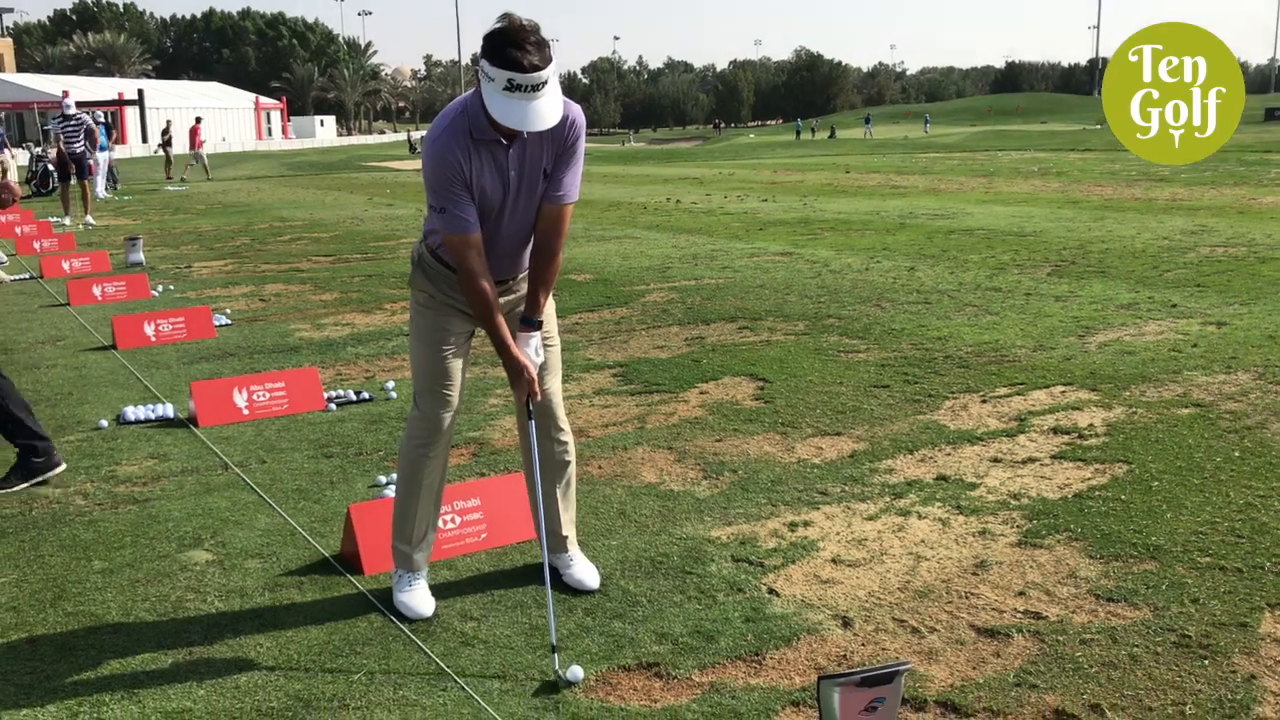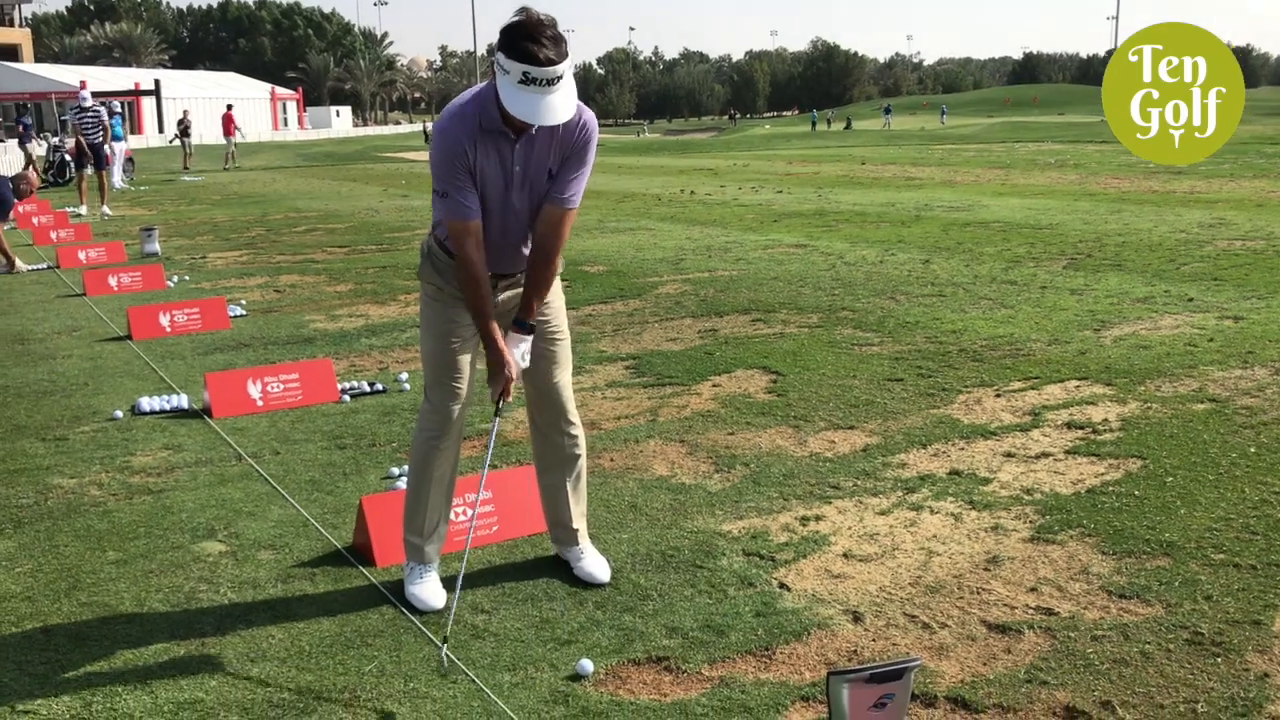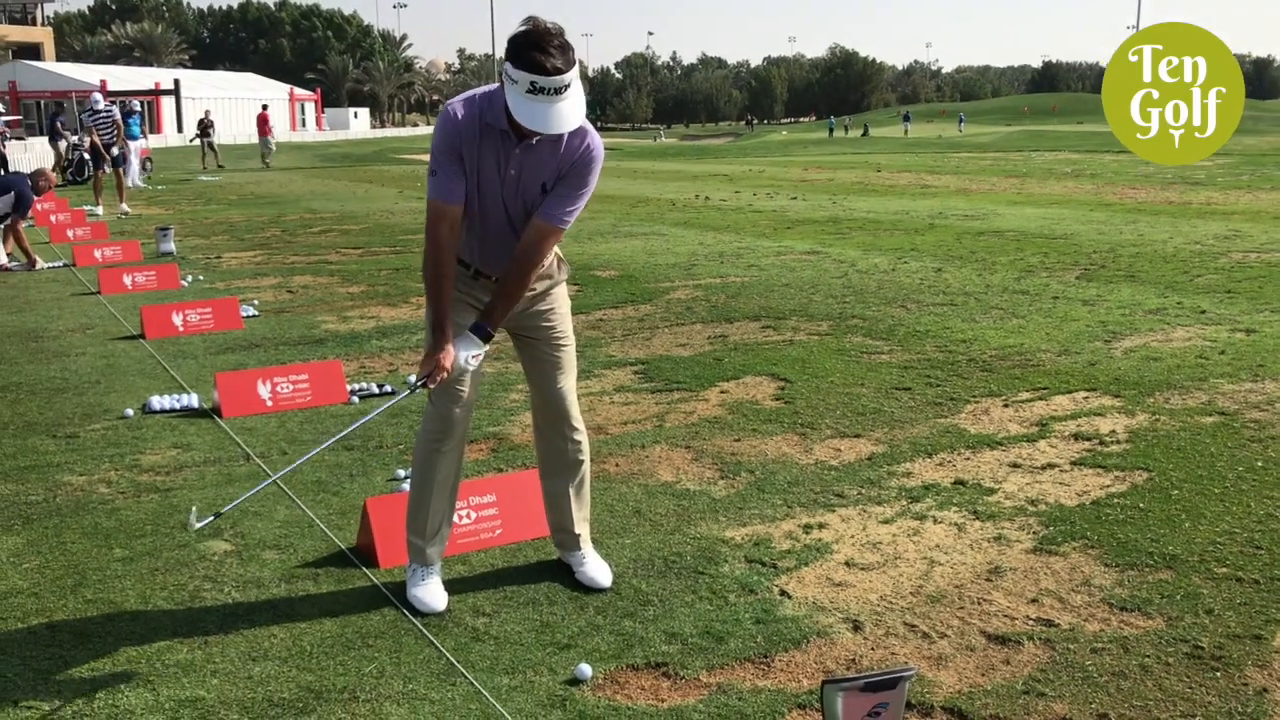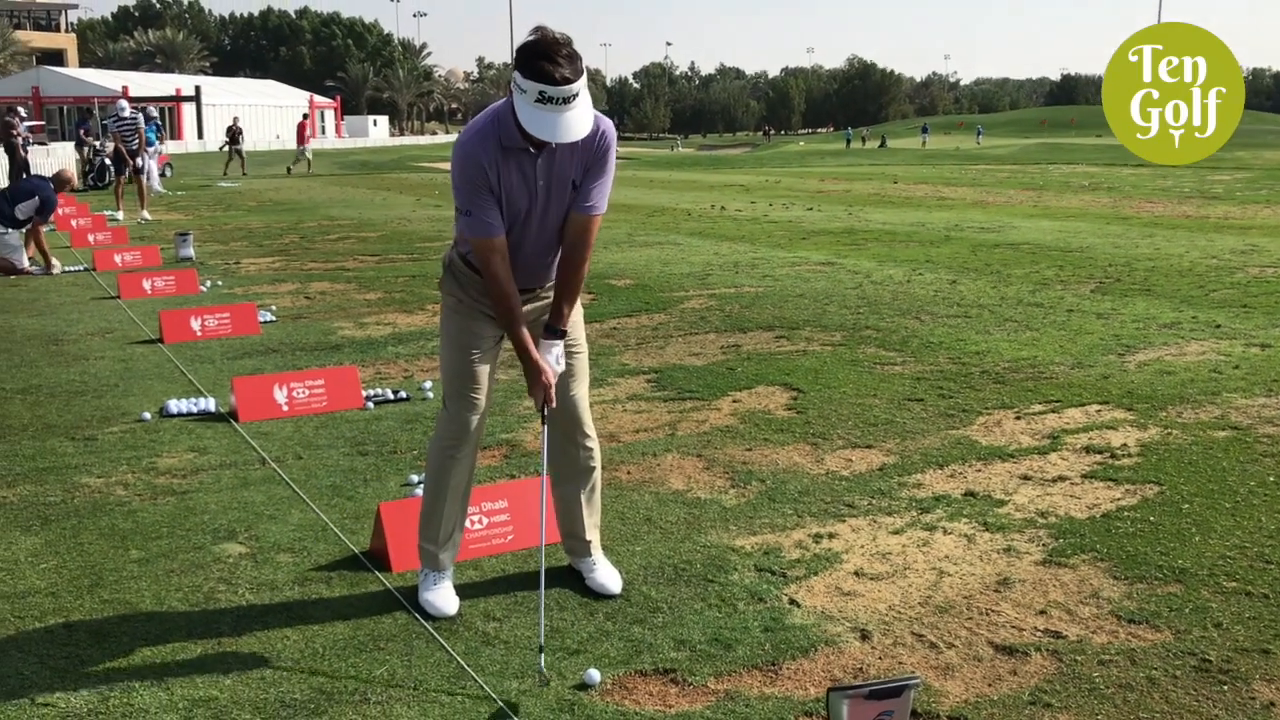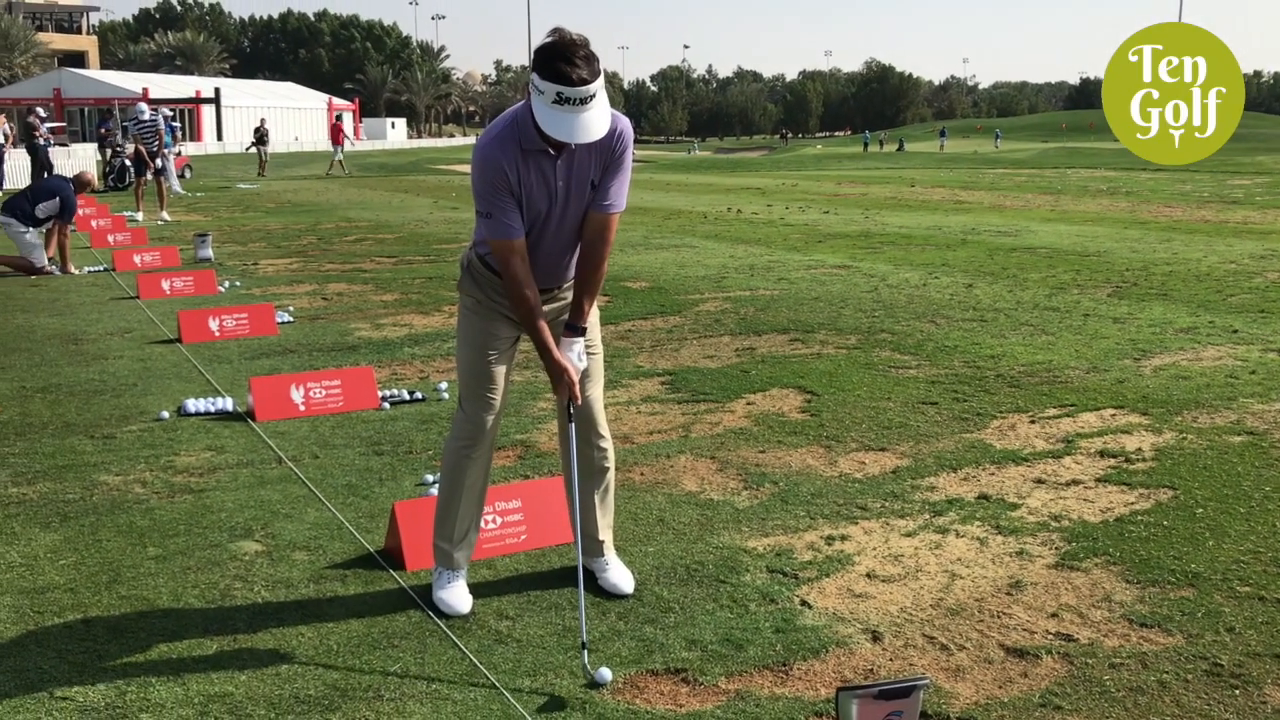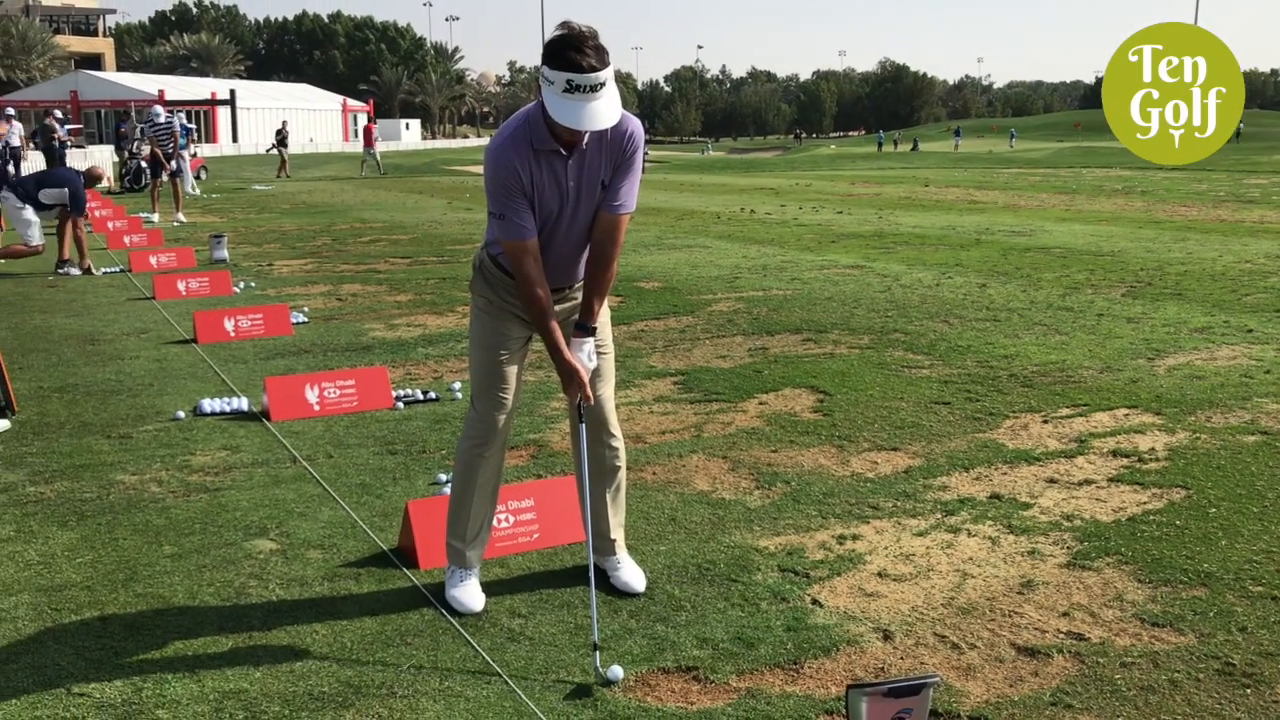
dt=0.4s
person 1, frame 1
left shoulder: (567, 122)
right shoulder: (446, 142)
left elbow: (551, 230)
right elbow: (469, 261)
left wrist: (533, 325)
right wrist: (508, 351)
left hip: (524, 280)
right hip: (447, 283)
left knee: (550, 416)
right knee: (433, 422)
left ankle: (562, 545)
right ankle: (409, 567)
person 1, frame 2
left shoulder: (579, 128)
right shoulder: (455, 128)
left elbow: (550, 237)
right elbow: (468, 248)
left wrist: (525, 329)
right wrist: (493, 345)
left hip: (531, 276)
right hip: (456, 277)
left knee: (558, 409)
right knee: (443, 415)
left ankle: (571, 538)
right ankle: (421, 559)
person 1, frame 3
left shoulder: (583, 148)
right shoulder: (459, 120)
left elbow: (531, 250)
right elbow: (442, 232)
left wrist: (481, 336)
right wrist: (441, 334)
left hip: (536, 281)
right hip: (462, 278)
left knee: (562, 414)
right knee: (446, 418)
left ankle: (575, 542)
right ankle: (424, 561)
person 1, frame 4
left shoulder: (598, 136)
right shoulder: (476, 147)
left elbow: (578, 242)
right elbow: (494, 264)
left wrist: (555, 335)
right wrist: (526, 354)
left hip: (553, 289)
right hip: (477, 289)
left knee: (574, 421)
right knee: (461, 424)
left ankle: (584, 548)
right ankle: (436, 565)
person 1, frame 5
left shoulder: (615, 134)
right shoulder: (495, 150)
left elbow: (598, 240)
right elbow: (513, 265)
left wrist: (577, 331)
right wrist: (550, 354)
left hip: (569, 288)
right hip: (494, 290)
left knee: (590, 422)
right knee: (476, 423)
left ankle: (598, 547)
right ankle: (450, 564)
person 1, frame 6
left shoulder: (625, 135)
right shoulder: (508, 151)
left elbow: (607, 241)
right elbow: (526, 266)
left wrist: (587, 330)
right wrist: (561, 355)
left hip: (581, 289)
right hip: (507, 290)
left knee: (602, 422)
right knee: (488, 423)
left ankle: (610, 547)
right ankle: (463, 563)
